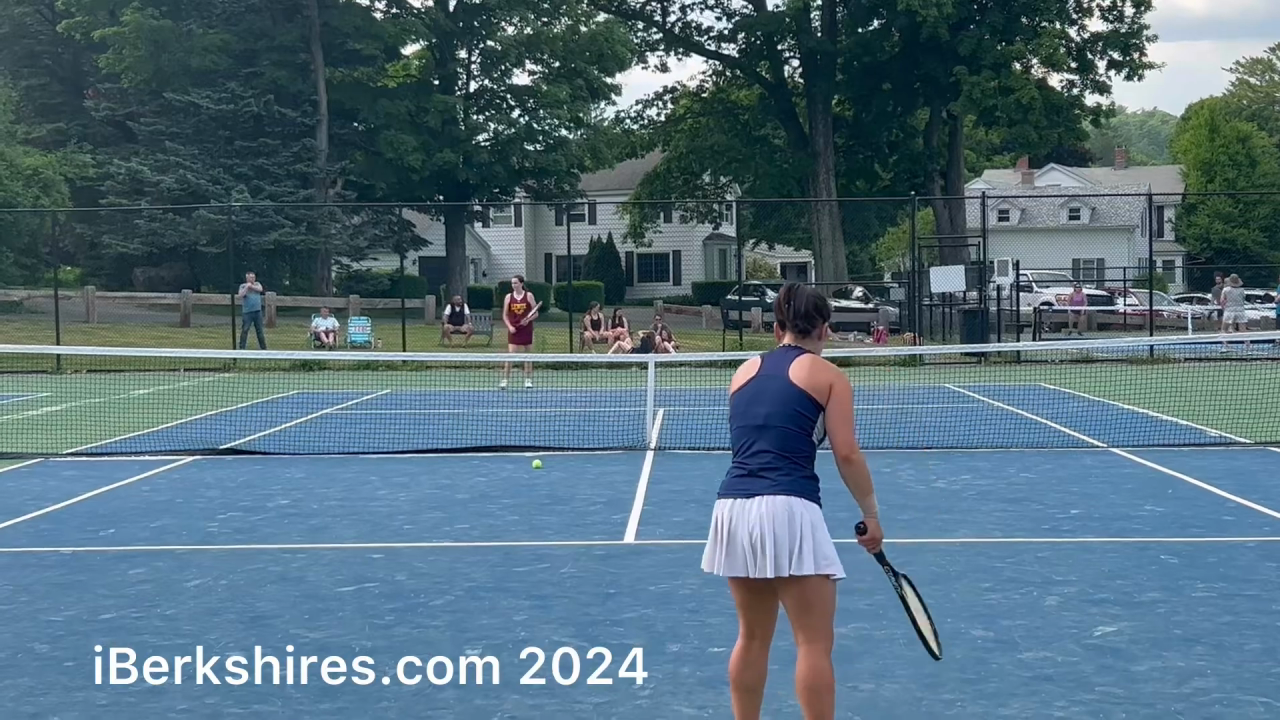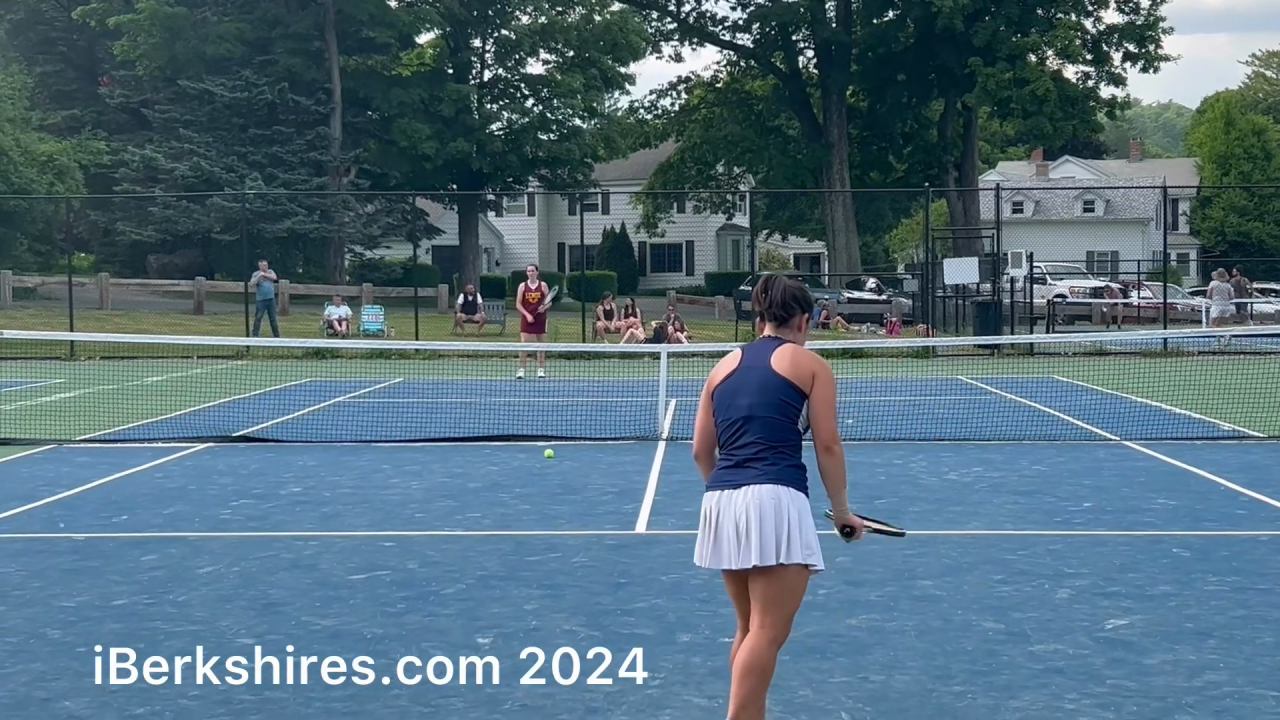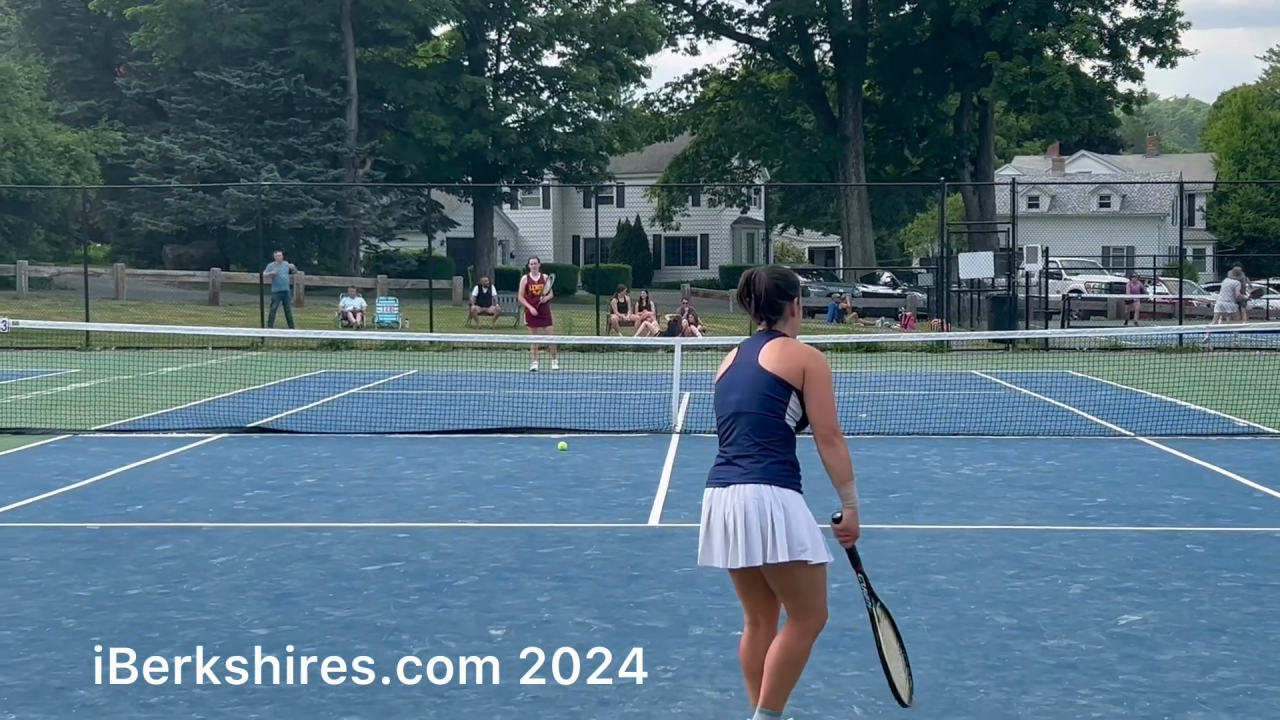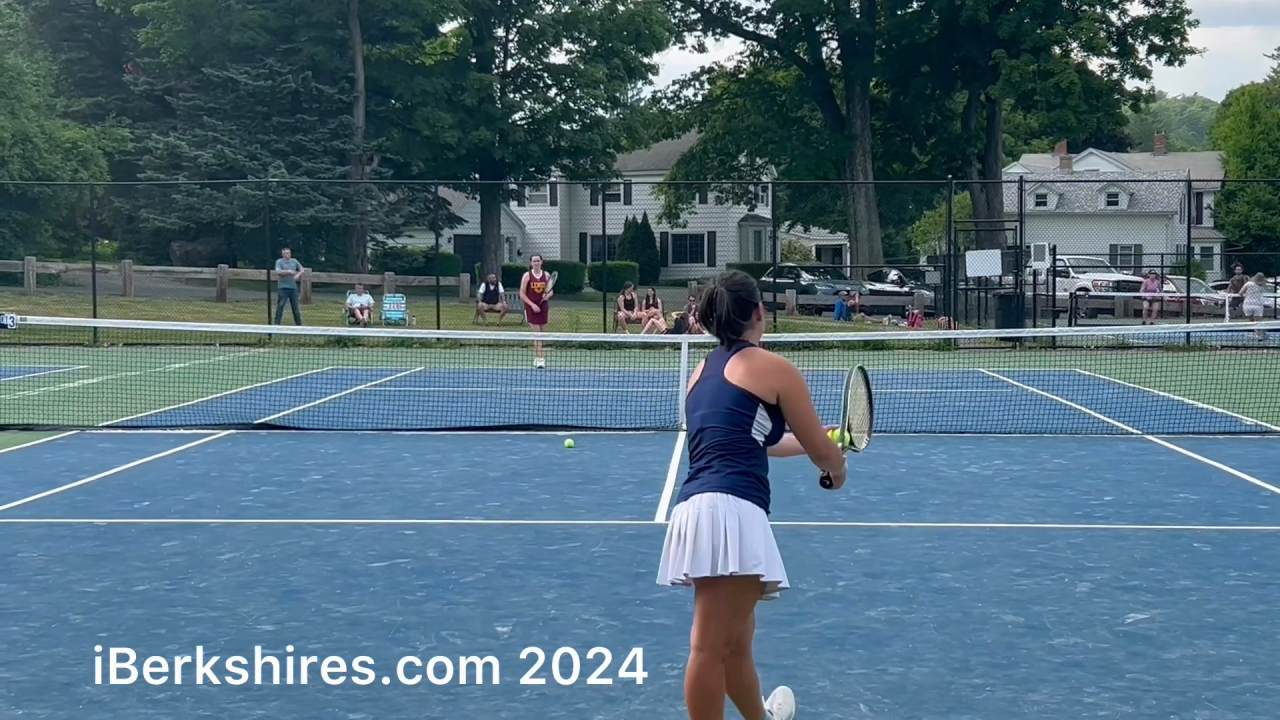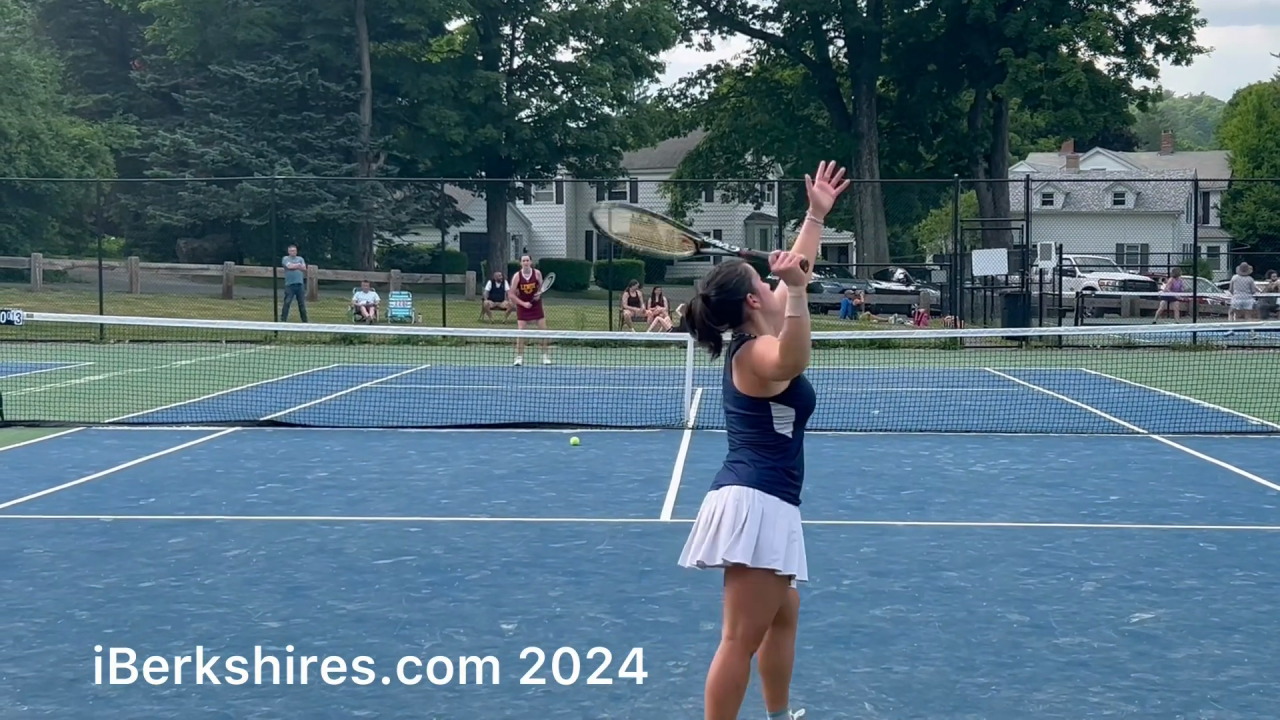
dt=0.7s
person 1, frame 1
left shoulder: (745, 371)
right shoulder: (828, 376)
right elbow: (847, 455)
right wrist: (872, 516)
left hip: (733, 508)
right hip: (787, 511)
left knee: (753, 638)
right knee: (815, 643)
person 1, frame 2
left shoulder: (724, 366)
right shoulder: (811, 364)
left elbow: (702, 450)
right elbow: (827, 445)
right wrist: (842, 509)
left hip: (721, 502)
right hip: (775, 500)
left knee: (749, 628)
right knee: (768, 632)
person 1, frame 3
left shoulder: (731, 360)
right shoulder: (805, 357)
right elbow: (828, 437)
right wrist: (849, 504)
left hip: (722, 495)
right hip: (768, 498)
left knee: (760, 621)
right knee: (807, 618)
person 1, frame 4
left shoulder: (704, 371)
right shoulder: (772, 367)
right elbow: (820, 447)
left wrist: (797, 444)
right wrist: (838, 469)
left hip: (698, 508)
right hip: (731, 513)
left knee: (736, 640)
right knee: (712, 647)
person 1, frame 5
left shoulder: (751, 344)
right shoulder: (760, 354)
left elbow: (792, 277)
right elbow: (793, 361)
left wrist: (817, 213)
right wrist: (795, 292)
left hip: (749, 502)
right hip: (759, 505)
left knee: (783, 616)
right knee: (742, 641)
